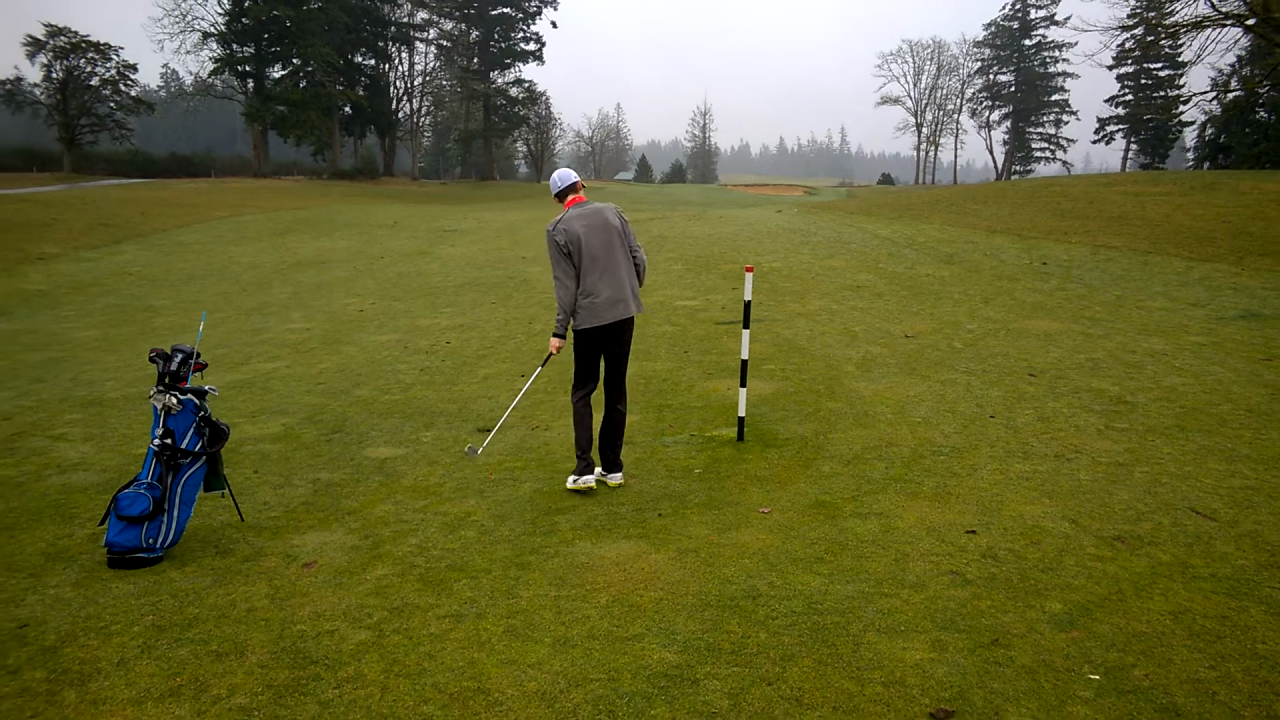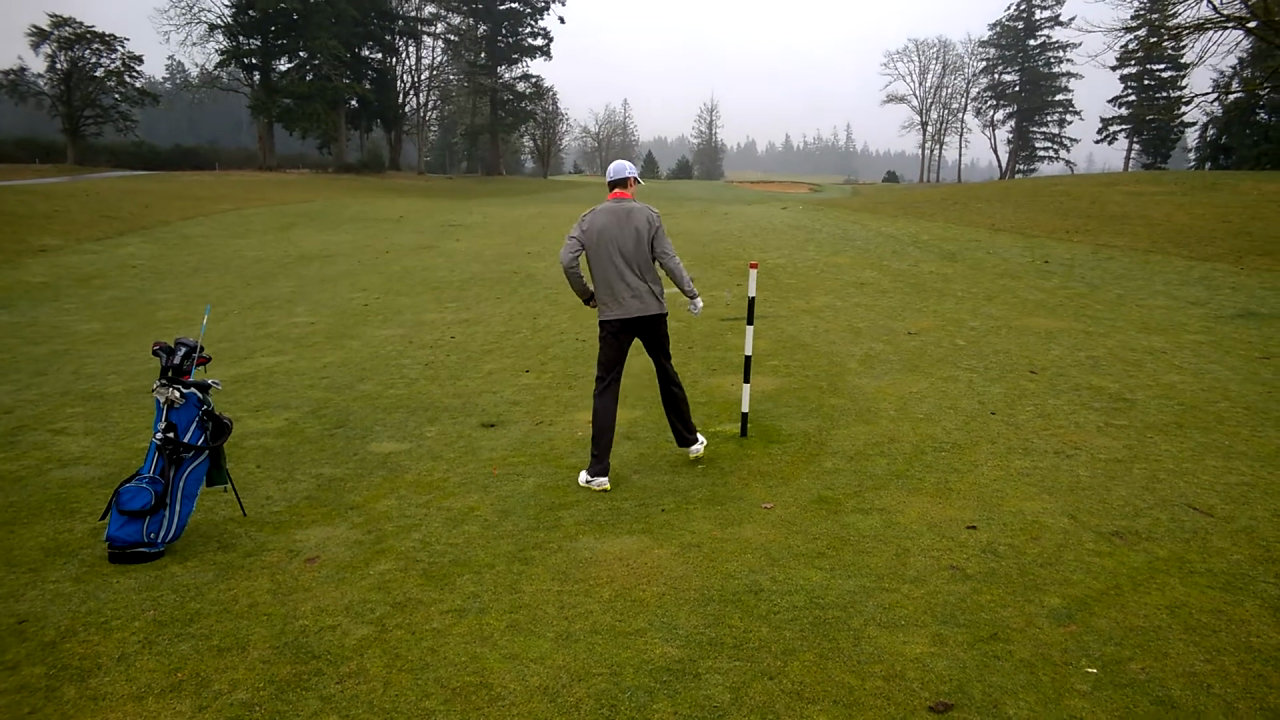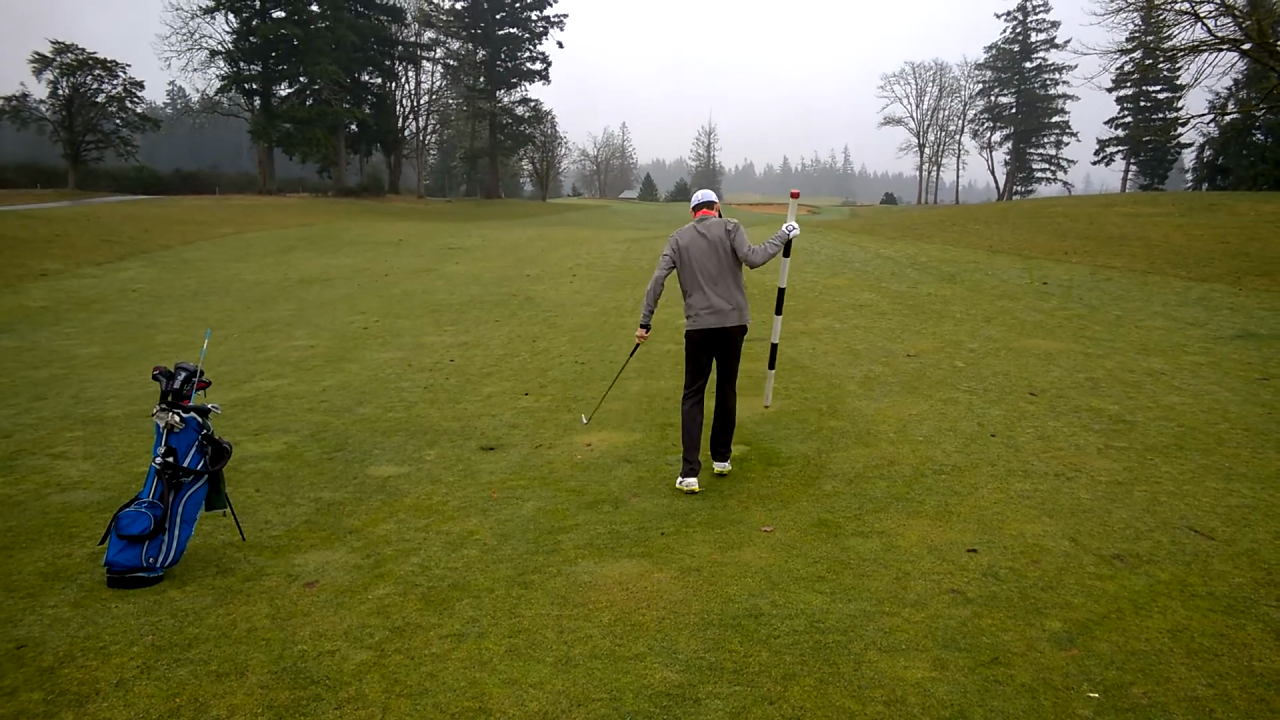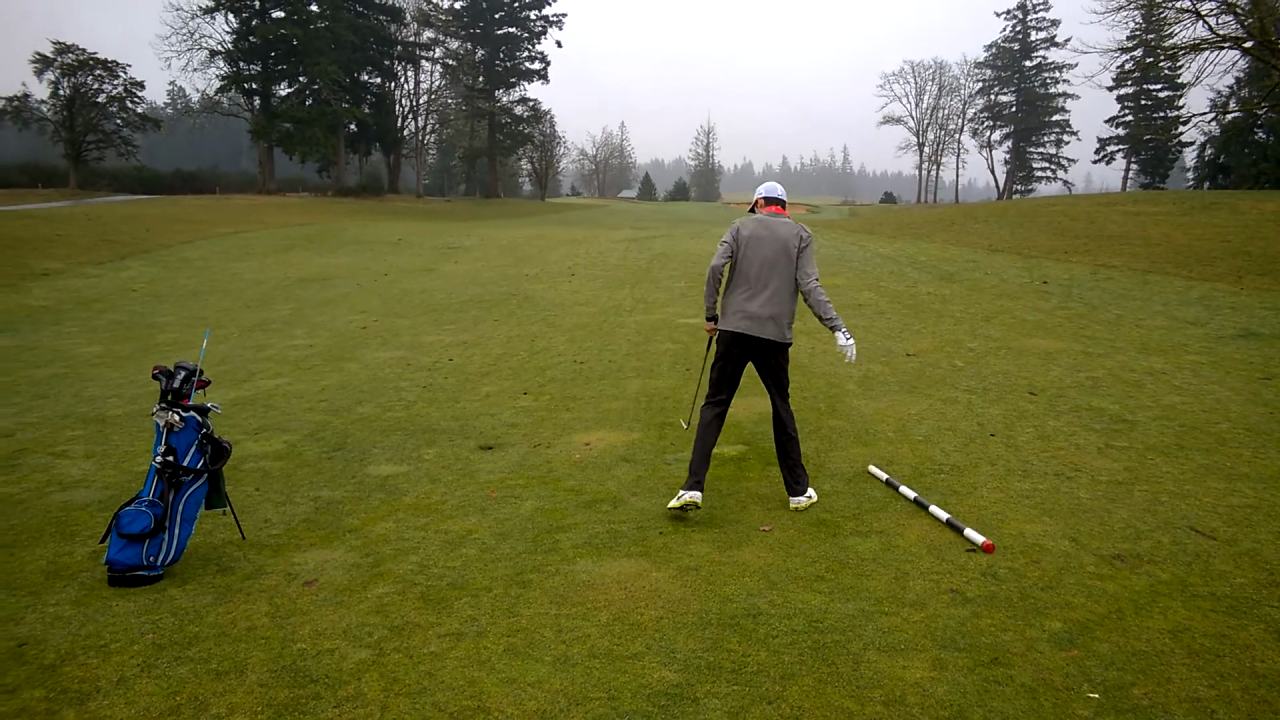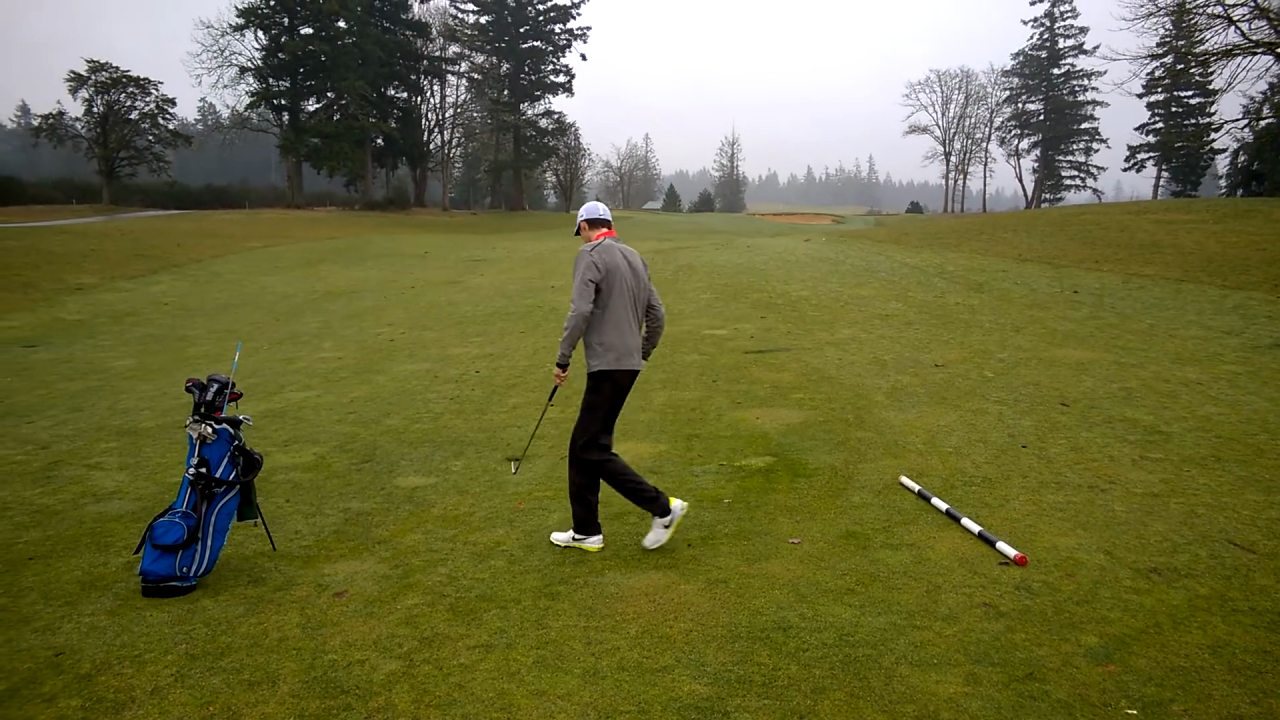
dt=1s
person 1, frame 1
left shoulder: (558, 229)
right shoulder: (612, 212)
left elbow: (565, 285)
right elbow: (638, 257)
left wrist: (559, 331)
right wrist: (634, 291)
left hip: (590, 319)
right hip: (623, 313)
left knee: (583, 391)
right knee: (616, 390)
left ankle: (585, 469)
right ankle: (612, 467)
person 1, frame 2
left shoulder: (589, 218)
right shoulder: (648, 214)
left elbow: (567, 261)
right elbow: (667, 259)
left wrist: (587, 296)
right wrist: (692, 294)
left hip: (613, 315)
right hip: (651, 310)
left knee: (606, 389)
right knee: (666, 373)
left ankle: (597, 471)
right ankle: (691, 440)
person 1, frame 3
left shoulder: (678, 237)
right shoulder: (729, 226)
left elbow: (658, 279)
right elbow: (752, 258)
left wrist: (645, 322)
right wrist: (783, 236)
left hip: (698, 325)
right hip: (732, 322)
left knee: (693, 395)
right knee: (726, 389)
left ankle: (689, 473)
right ankle: (721, 457)
person 1, frame 4
left shoulder: (741, 226)
right shoulder: (801, 234)
left elbow: (716, 268)
right elbow: (810, 286)
left wrist: (712, 314)
right wrist: (838, 330)
left hip: (735, 330)
right hip: (775, 335)
left knee: (714, 406)
right knee: (781, 409)
left ankle: (693, 488)
right ankle: (799, 490)
person 1, frame 5
left shoulder: (590, 252)
right shoulder: (635, 258)
left elbow: (581, 311)
right elbow: (657, 314)
left wrist: (562, 360)
right wrist: (644, 353)
left hip: (608, 366)
right hip: (629, 364)
left knee: (593, 451)
right knee: (588, 444)
left ankle: (661, 507)
right ankle: (584, 532)
